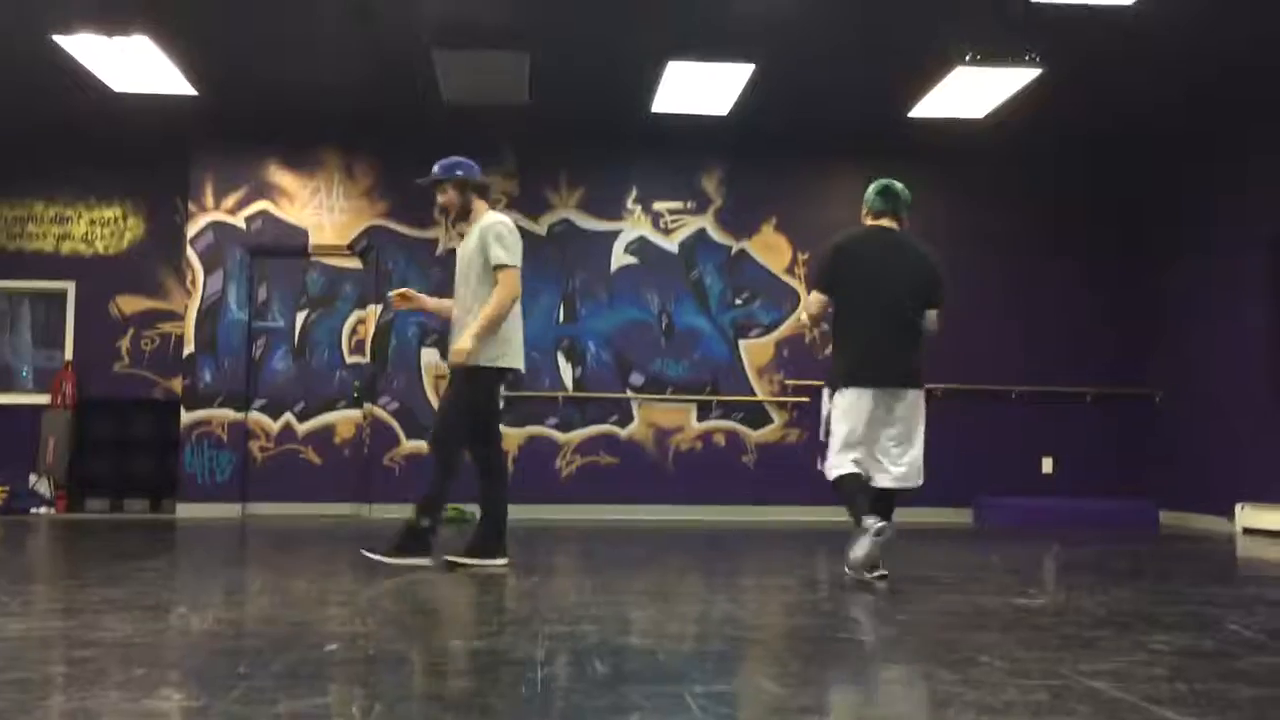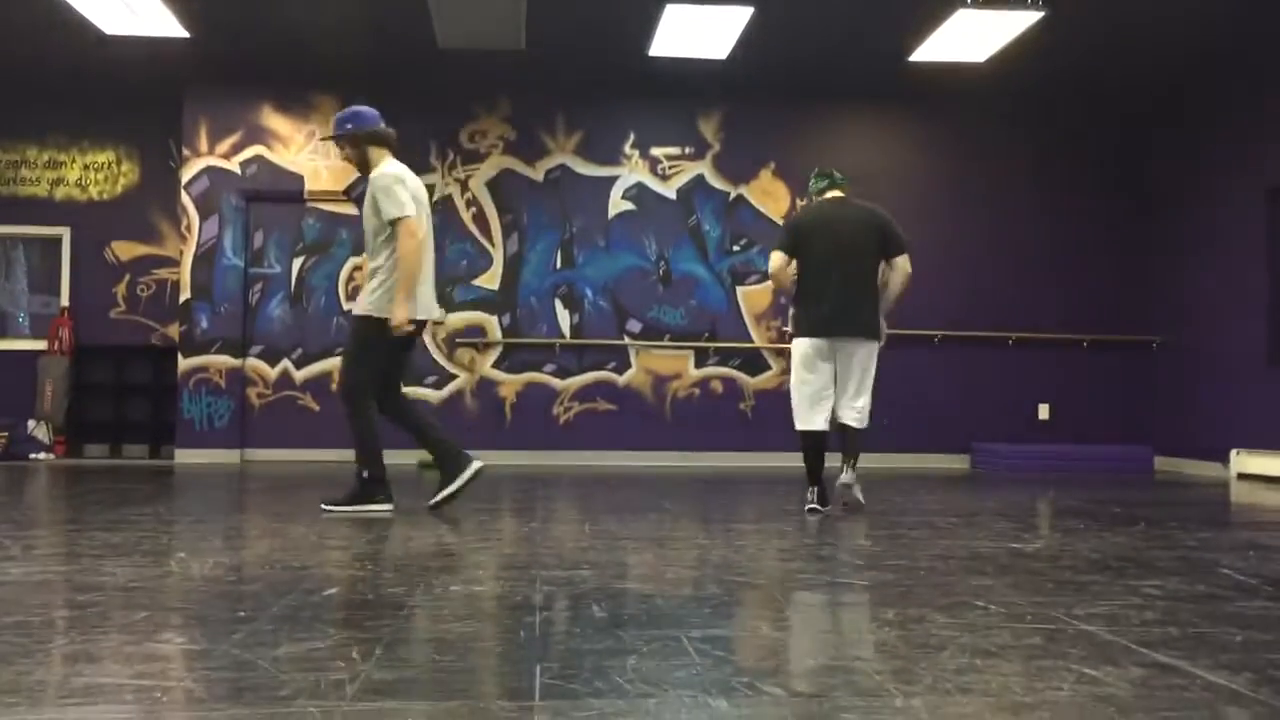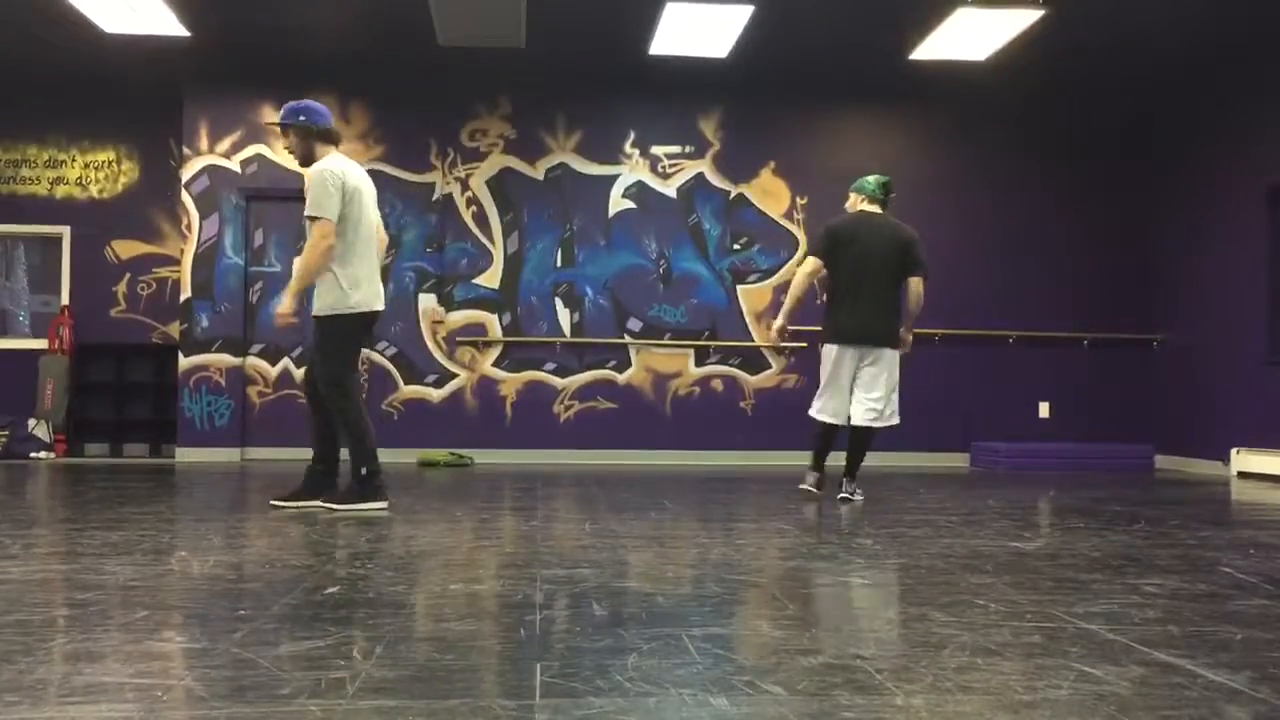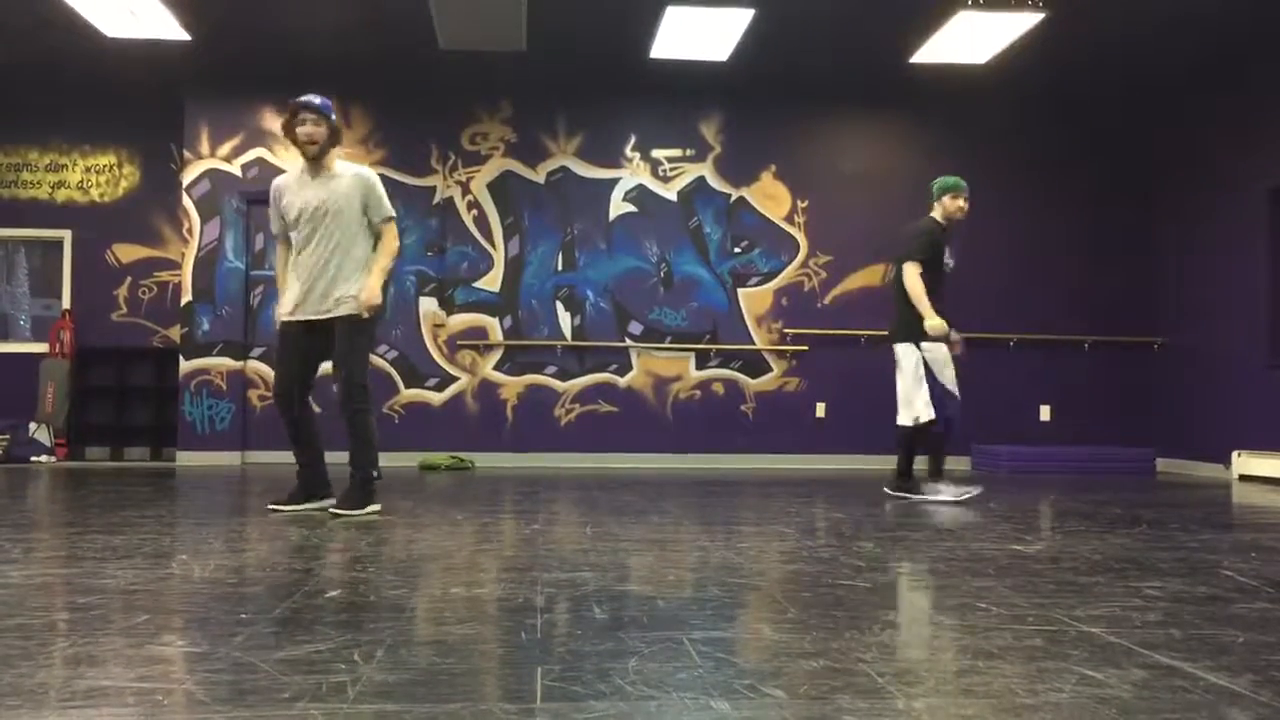
dt=0.7s
person 1, frame 1
left shoulder: (495, 226)
right shoulder: (470, 236)
left elbow: (507, 289)
left wrist: (470, 337)
right wrist: (420, 301)
left hip: (482, 358)
right hip: (477, 358)
left knee: (445, 440)
right knee: (483, 446)
left ankle: (417, 539)
right ankle: (490, 542)
person 1, frame 2
left shoulder: (385, 177)
right shoulder: (403, 176)
left elbow: (412, 239)
left wrist: (400, 304)
left hip: (383, 309)
right hip: (399, 308)
left knee: (354, 392)
right knee: (385, 395)
left ankle: (372, 488)
right ankle: (454, 461)
person 1, frame 3
left shoulder: (324, 172)
right shoulder: (355, 171)
left elbow: (321, 239)
right elbow: (380, 238)
left wrist: (290, 295)
left hip: (342, 305)
right hip: (358, 300)
left knee: (338, 391)
right knee: (320, 389)
left ankle: (369, 485)
right ankle: (321, 483)
person 1, frame 4
left shoulder: (361, 179)
right shoulder: (282, 186)
left elbow: (389, 236)
left wrist: (374, 283)
right wrist: (283, 298)
left hip: (350, 308)
right hip: (300, 311)
left knee: (352, 395)
right knee: (287, 393)
left ankle: (363, 488)
right ankle: (313, 485)
person 2, frame 1
left shoulder: (843, 248)
right shoulder: (922, 259)
left elbow: (815, 310)
right elbow: (931, 323)
left hip: (853, 373)
right hip: (904, 376)
left knee: (845, 459)
right knee: (893, 464)
left ankle: (869, 522)
right ankle: (871, 556)
person 2, frame 2
left shoulder: (800, 219)
right shoulder: (877, 218)
left elbow: (775, 269)
right elbow: (903, 270)
left wrist: (797, 298)
right wrist: (881, 312)
left hip: (812, 326)
right hip: (861, 327)
left knee: (812, 409)
right knee: (853, 405)
left ankle: (815, 491)
right ankle: (848, 470)
person 2, frame 3
left shoulder: (837, 229)
right shoulder: (905, 236)
left elbow: (807, 271)
right elbow: (917, 291)
left wrist: (783, 316)
right wrist: (908, 329)
left hip: (839, 332)
right hip: (882, 336)
left knee: (831, 405)
right knee: (868, 409)
left ankle: (815, 473)
right ankle: (849, 481)
person 2, frame 4
left shoulder: (937, 235)
right shoulder: (924, 231)
right elbow: (910, 275)
left wrist: (949, 331)
right wrist: (929, 316)
left hip: (914, 333)
right hip: (919, 332)
left knee: (916, 408)
right knee: (943, 403)
left ankle: (903, 480)
right ankle: (934, 479)
